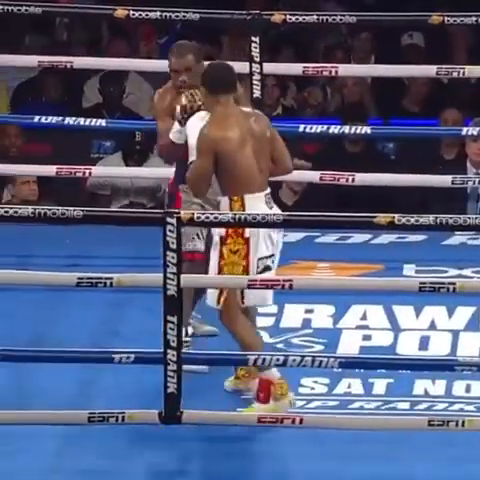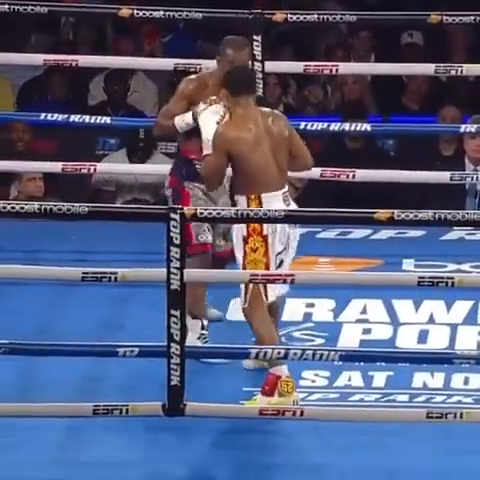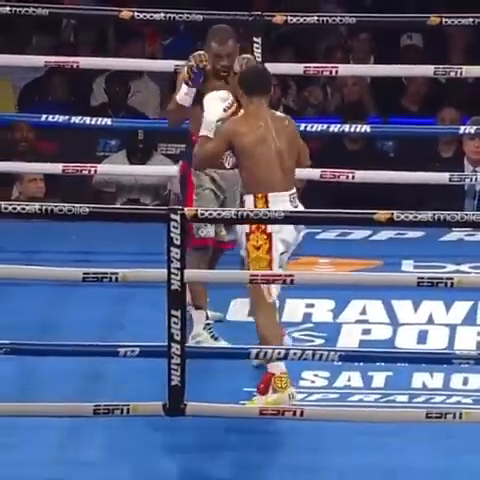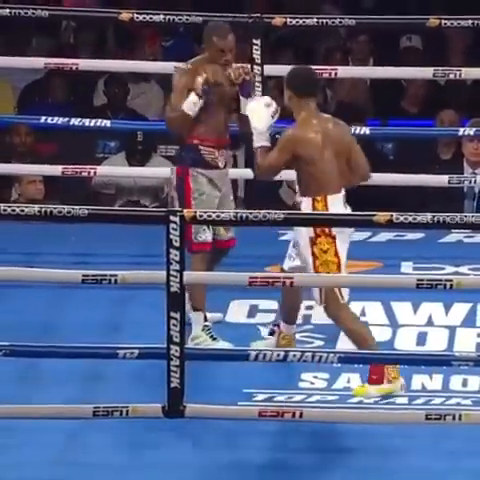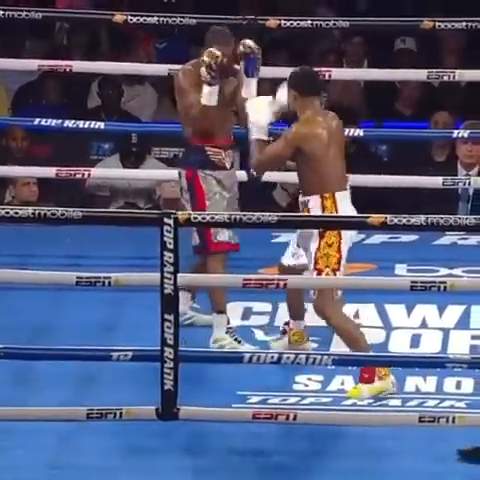
dt=0.5s
person 1, frame 1
left shoulder: (210, 132)
right shoulder: (259, 119)
left elbow: (197, 189)
right elbow: (285, 166)
left wrist: (195, 153)
left hip: (240, 221)
right hip: (265, 210)
left knee: (229, 310)
right knee: (244, 299)
left ankle: (274, 386)
right ankle: (248, 372)
person 1, frame 2
left shoulder: (226, 132)
right shoulder: (277, 119)
left elbow: (211, 182)
right elbow: (305, 162)
left wrist: (208, 140)
right hip: (284, 207)
left knee: (255, 302)
right knee: (269, 290)
left ankle: (281, 382)
right ankle: (268, 348)
person 1, frame 3
left shoulder: (235, 126)
right shoulder: (285, 122)
left elbow: (200, 161)
right elbow: (303, 160)
left wrist: (209, 122)
left hip: (265, 214)
right hip: (288, 208)
left knee: (262, 297)
right knee: (264, 288)
left ankle: (277, 380)
right ankle: (273, 342)
person 1, frame 4
left shoulder: (295, 135)
right shoulder: (337, 126)
left elbow: (263, 171)
right elbow: (362, 173)
left wrist: (260, 131)
left hip: (323, 220)
right hip: (321, 214)
left knee: (335, 304)
right knee: (291, 275)
left ankle: (386, 371)
right ankle: (284, 336)
person 1, frame 5
left shoulder: (302, 131)
right shoulder: (331, 121)
left elbow: (260, 163)
left wrist: (258, 124)
left hip: (329, 217)
right hip: (317, 213)
left knee: (325, 304)
right knee: (290, 271)
left ankle: (377, 371)
right ankle: (296, 334)
person 2, frame 1
right shoulder: (165, 97)
right elbow: (168, 155)
right wrist: (181, 120)
right hip: (188, 184)
right knee: (192, 259)
left ankle: (187, 317)
right ankle: (180, 327)
person 2, frame 2
right shoulder: (194, 86)
right elbow: (160, 126)
right wrist: (195, 114)
right hip: (188, 177)
right knee: (199, 251)
left ankle: (194, 304)
right ankle: (195, 334)
person 2, frame 3
left shoulder: (244, 72)
right shoulder: (192, 71)
right elbow: (173, 119)
right wrist: (192, 81)
left hip: (231, 162)
left knee: (221, 241)
right knee: (202, 242)
left ankle: (192, 299)
right ankle: (200, 328)
person 2, frame 4
left shoulder: (235, 73)
right shoulder: (187, 75)
right elbow: (174, 125)
left wrist: (245, 90)
right wrist: (199, 93)
left hip: (221, 162)
right hip: (194, 164)
left knee: (221, 242)
right knee: (201, 244)
left ankle: (189, 300)
right ankle: (199, 330)
person 2, frame 5
left shoulder: (233, 74)
right shoulder: (187, 75)
right elbow: (202, 124)
left wrist: (250, 70)
right wrist: (210, 80)
left hip: (226, 163)
right hip: (200, 166)
left knee: (213, 244)
right knee: (216, 245)
left ankle: (182, 305)
right ankle: (222, 332)
